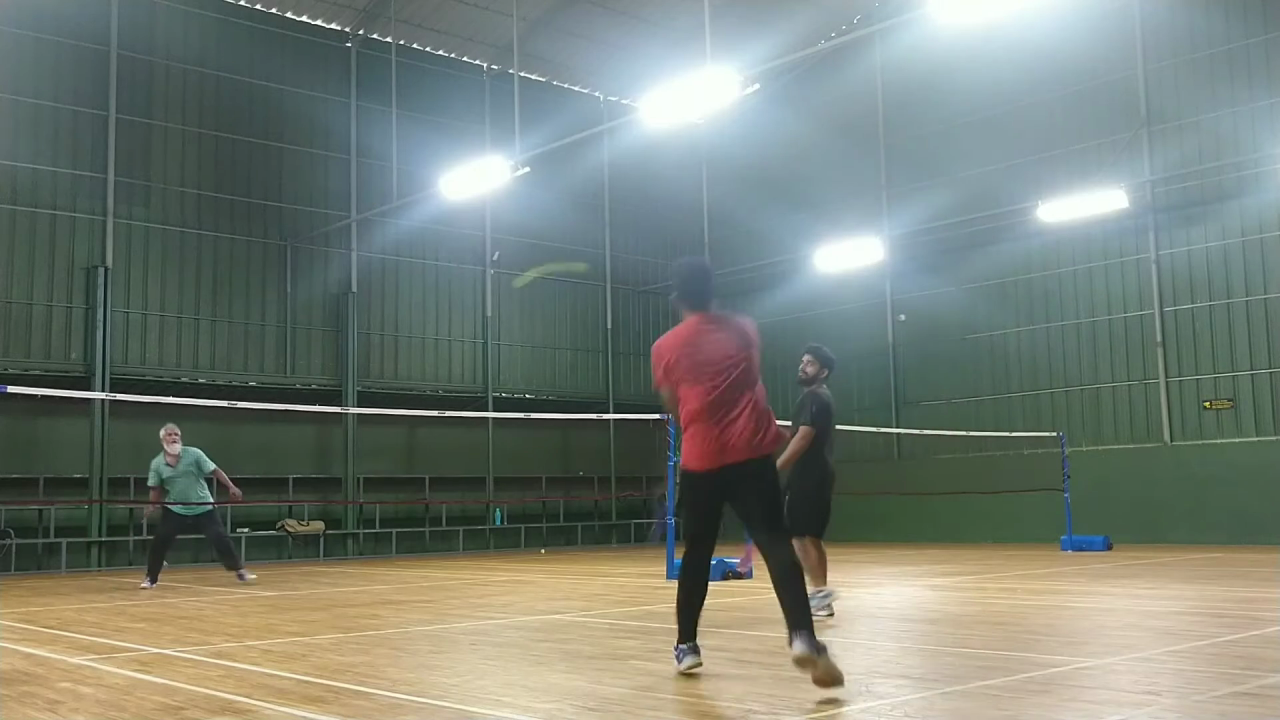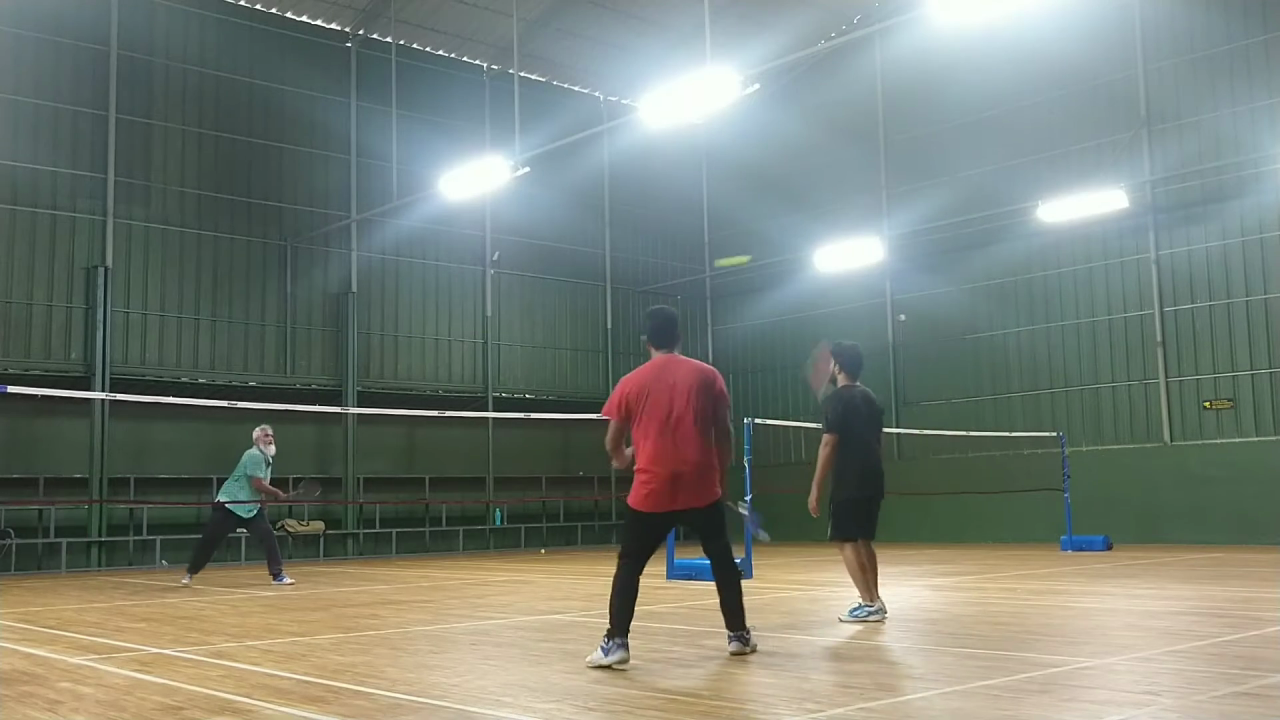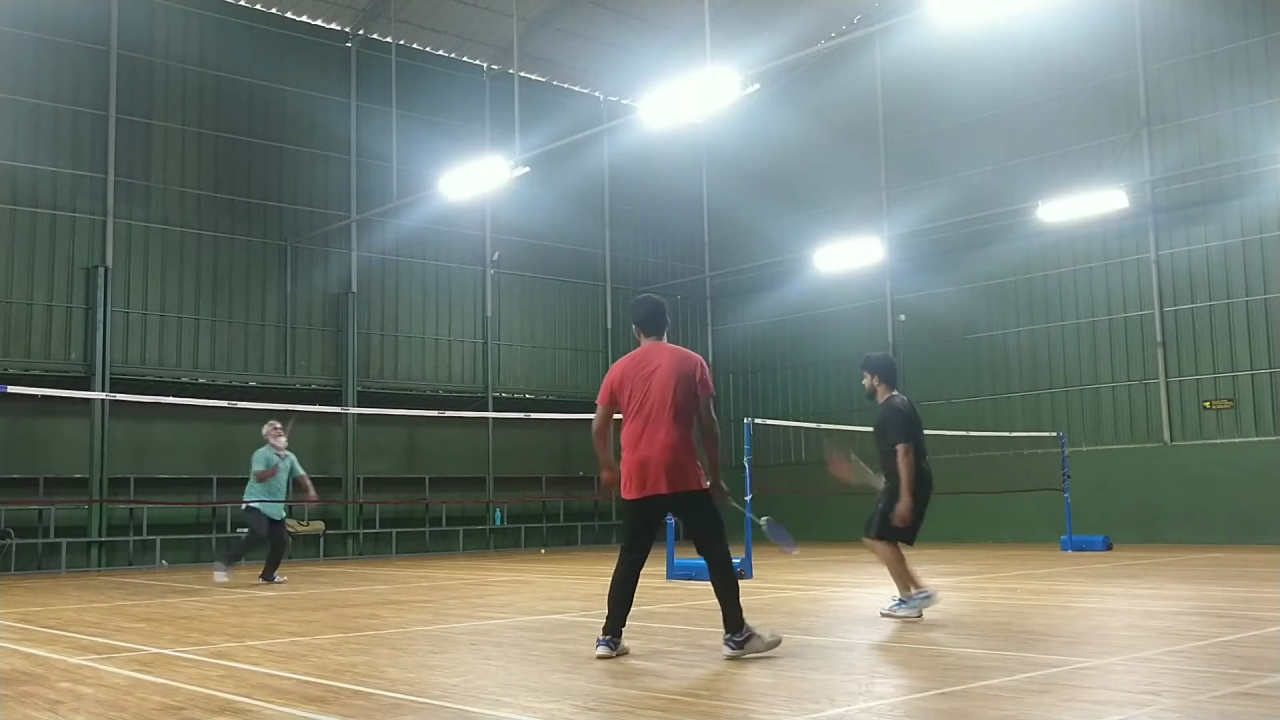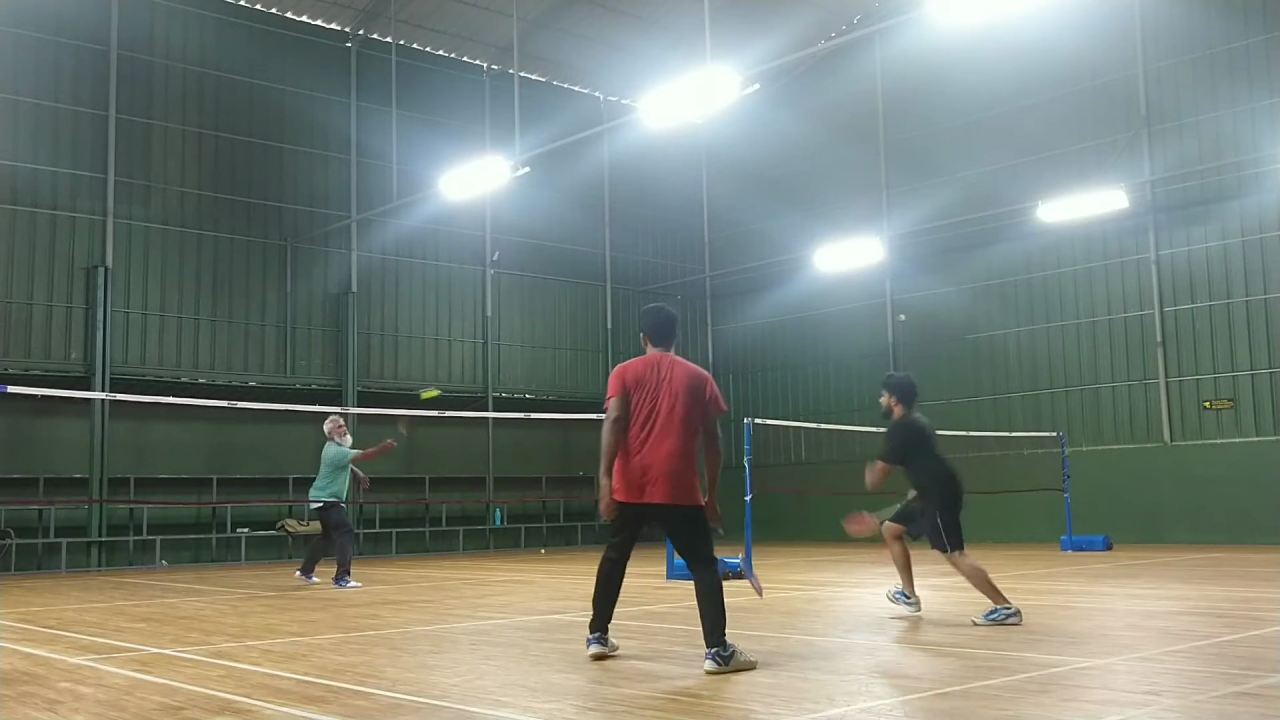
dt=0.7s
person 1, frame 1
left shoulder: (665, 347)
right shoulder: (742, 330)
left hip: (701, 457)
right hip: (751, 452)
left knee: (697, 552)
right knee: (776, 546)
left ankle: (686, 646)
right ankle: (803, 640)
person 1, frame 2
left shoulder: (631, 383)
right shoulder: (708, 375)
left elbow: (612, 444)
right elbow: (723, 435)
left wrist: (624, 458)
right wrist: (719, 474)
left hip: (651, 491)
right hip: (701, 488)
left knee: (629, 563)
right knee: (722, 557)
left ankle: (616, 644)
right ankle: (738, 634)
person 1, frame 3
left shoulder: (619, 369)
right shoulder: (691, 362)
left elbow: (599, 428)
right elbow: (707, 423)
left wrist: (607, 466)
right wrist: (715, 473)
left hip: (636, 479)
right hip: (681, 475)
left knee: (630, 557)
right knee: (716, 551)
left ankle: (610, 637)
right ankle: (736, 635)
person 1, frame 4
left shoulder: (624, 373)
right shoulder: (699, 378)
left elbow: (614, 422)
right elbow: (712, 442)
left wrist: (605, 477)
right wrist: (712, 495)
left hip: (630, 486)
right hip: (679, 489)
left knee: (615, 557)
right knee: (704, 566)
left ankle: (598, 636)
right ankle: (717, 650)
person 2, frame 1
left shoulder: (813, 397)
right shoulder: (822, 398)
left elbow: (802, 439)
left wrist: (775, 469)
left hip: (806, 478)
right hip: (819, 477)
left knee: (796, 534)
right knee: (811, 538)
left ankle: (820, 590)
right ankle: (821, 598)
person 2, frame 2
left shoulder: (836, 400)
right shoulder: (869, 399)
left elbow: (829, 445)
left wrist: (815, 487)
left hip: (849, 483)
right hip: (873, 480)
left knee: (846, 541)
right knee: (863, 540)
left ankle: (869, 602)
right ankle: (873, 599)
person 2, frame 3
left shoulder: (894, 409)
right shoulder: (895, 405)
left elbow: (905, 453)
left wrist: (906, 497)
left hip: (906, 487)
right hip: (907, 486)
left knee: (877, 541)
right knee: (886, 541)
left ankle: (919, 592)
right ankle: (907, 600)
person 2, frame 4
left shoulder: (901, 428)
right shoulder: (914, 423)
left elbow: (878, 474)
left wrist: (870, 479)
right wrist: (918, 491)
left hip: (940, 495)
right hip: (932, 495)
left knee: (955, 556)
right knee: (890, 531)
left ankle: (1005, 607)
right ankle: (909, 595)
